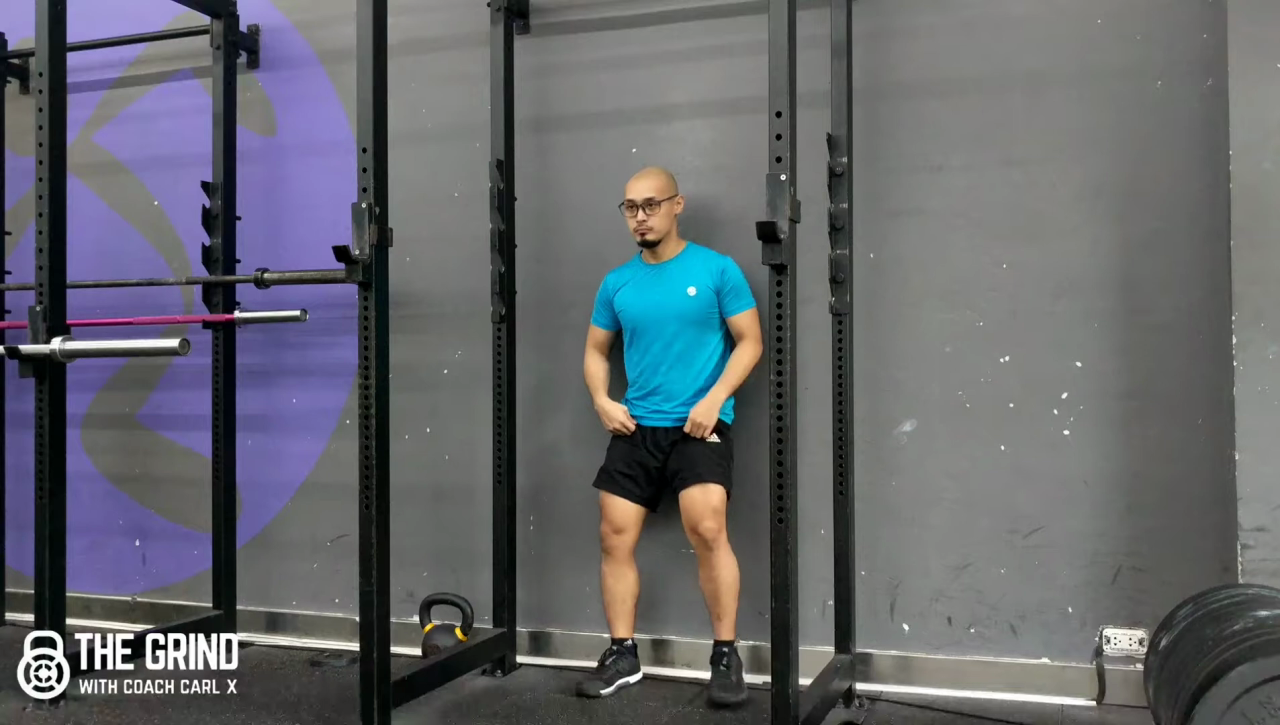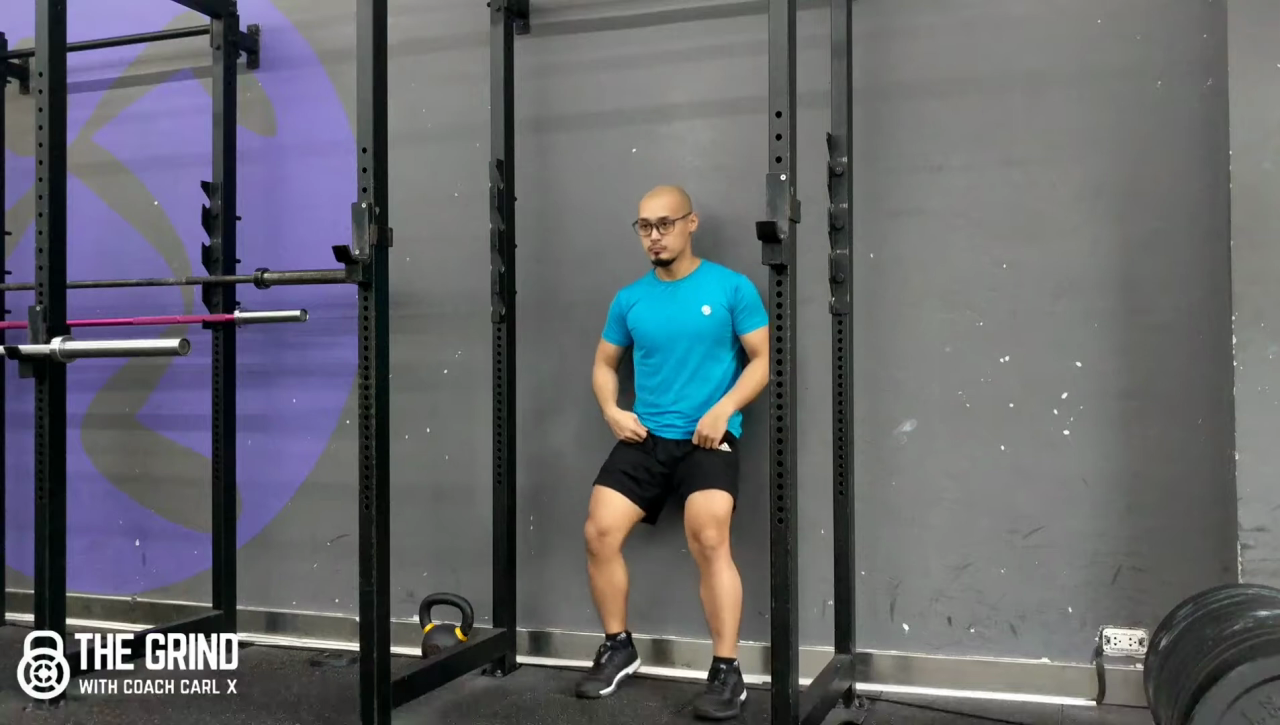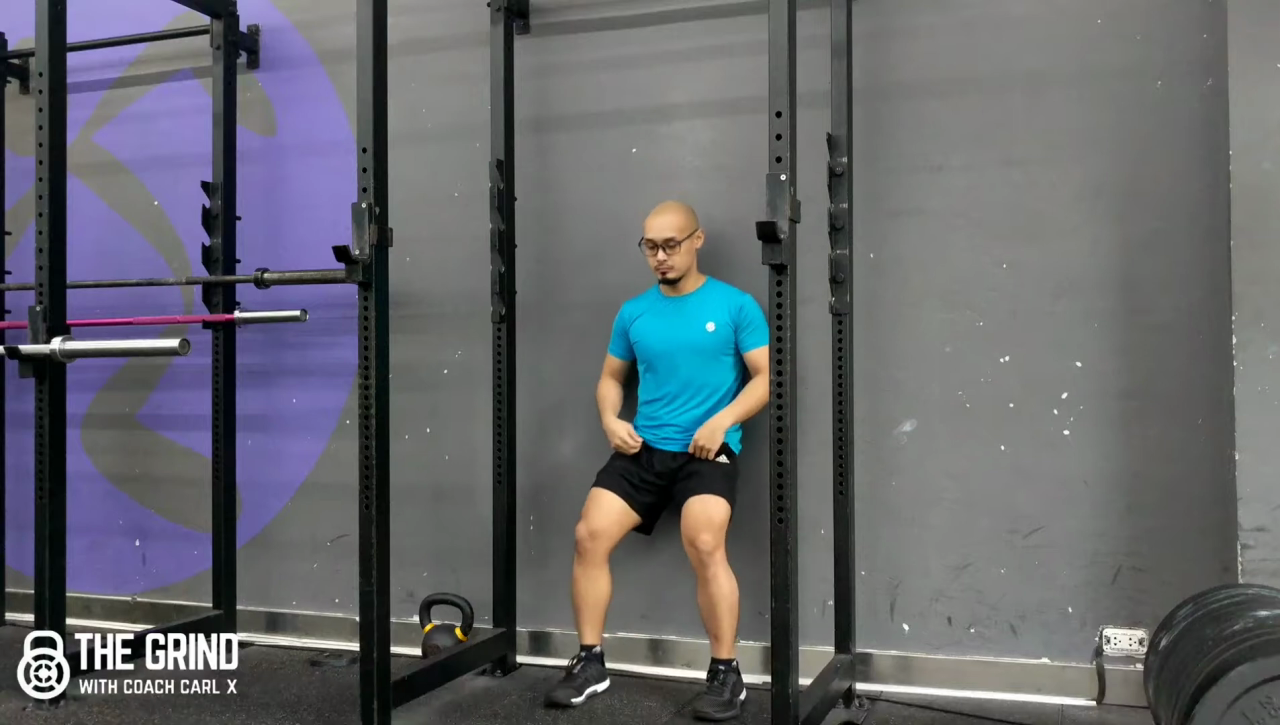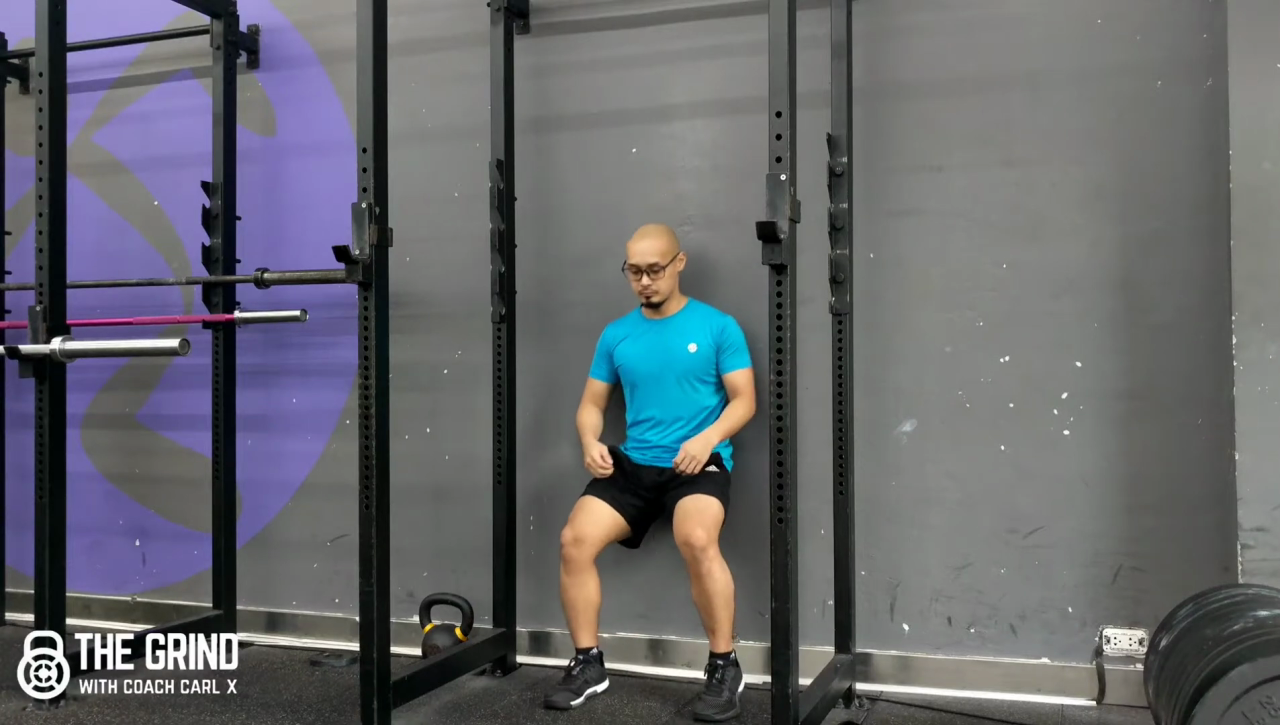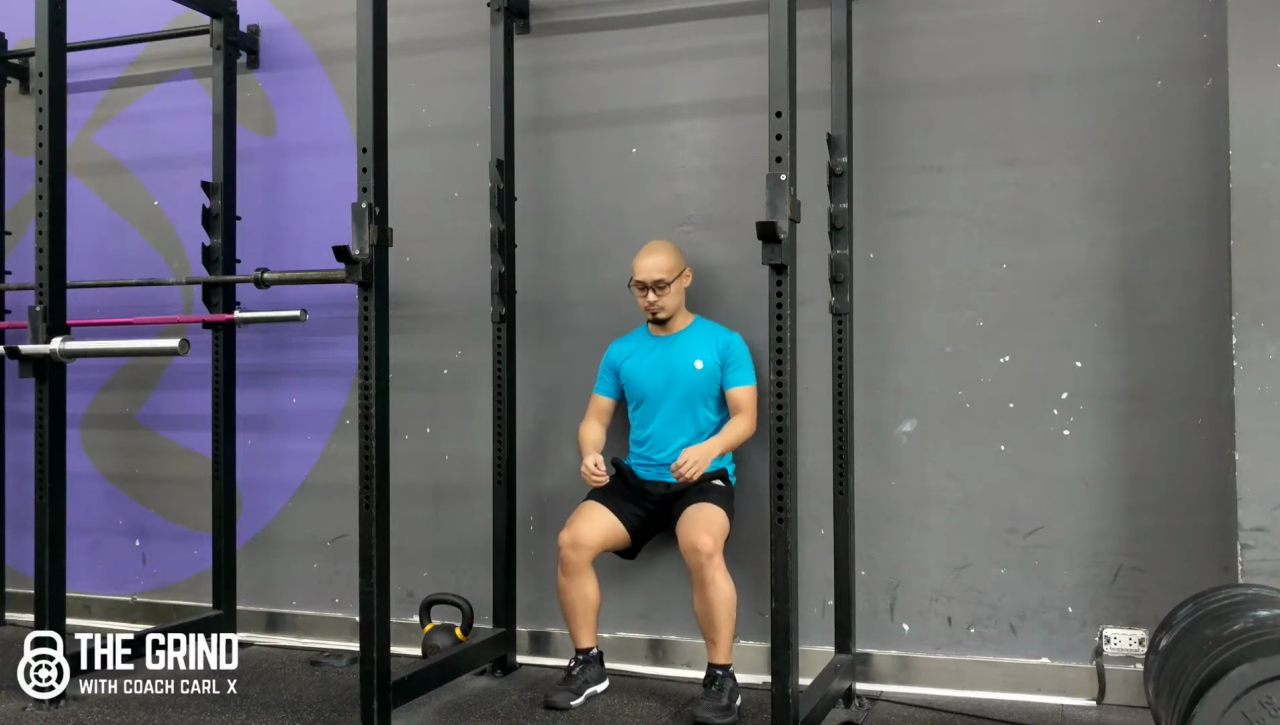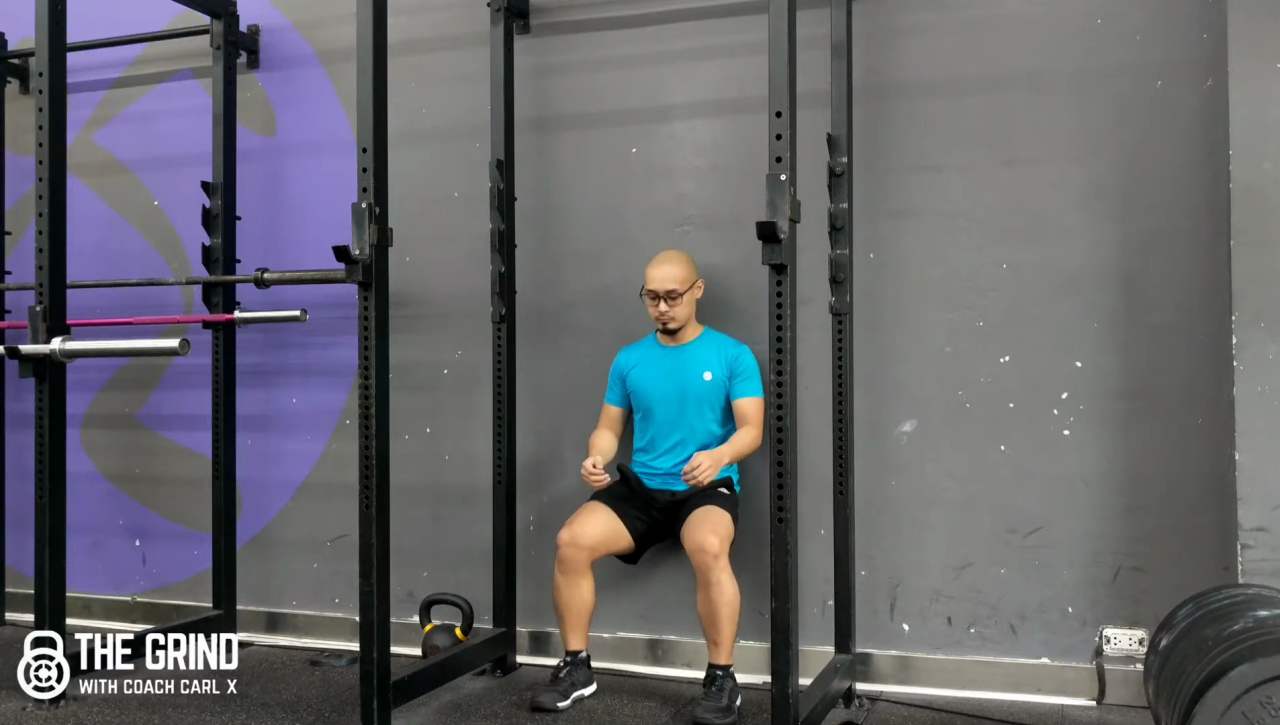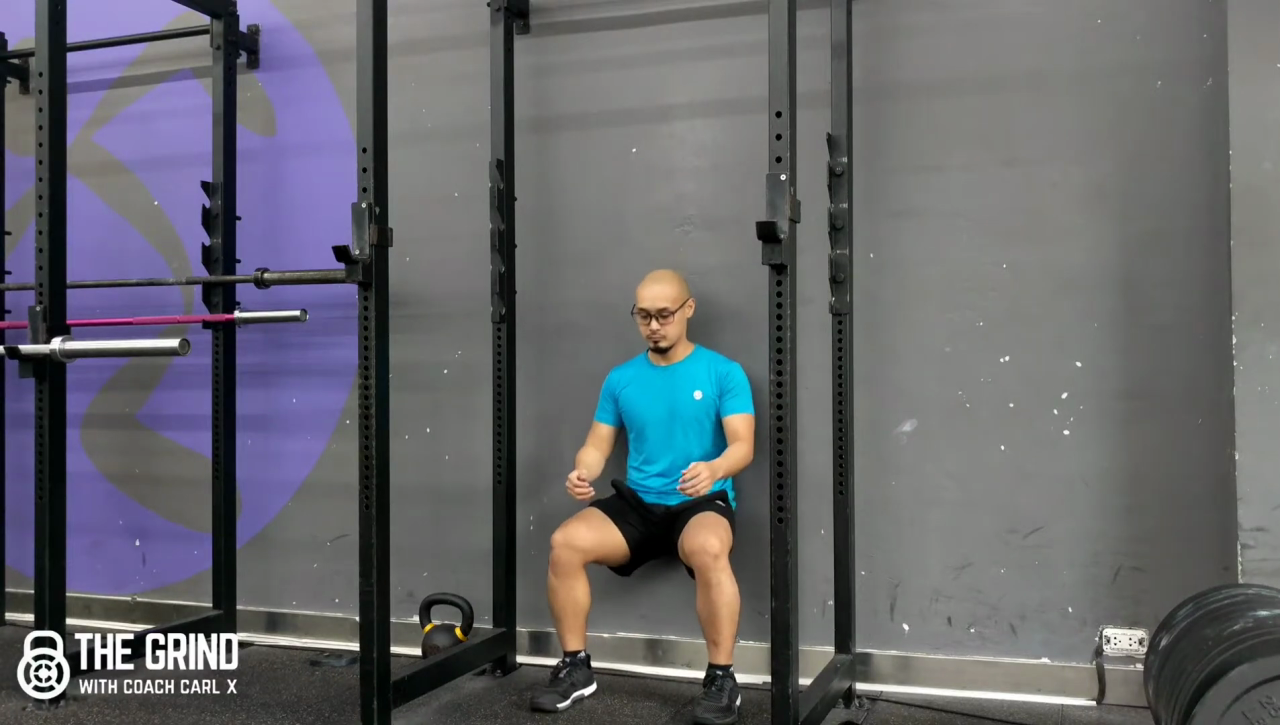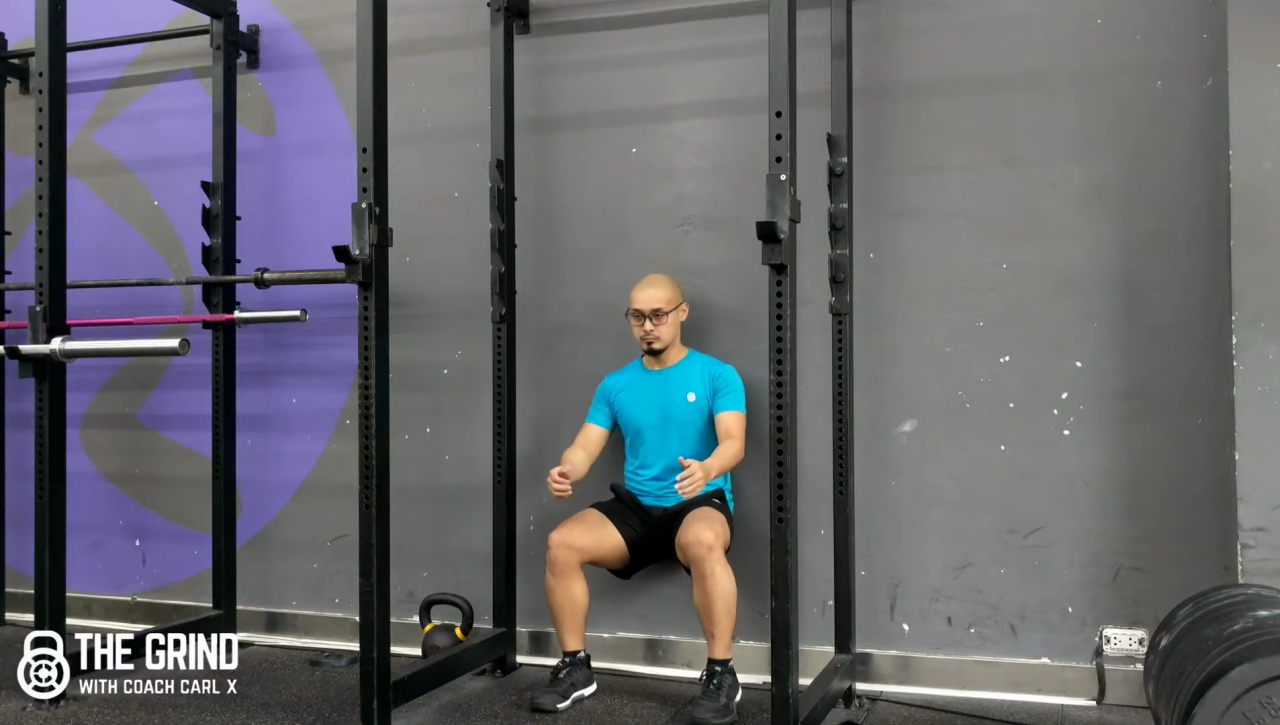
dt=0.2s
person 1, frame 1
left shoulder: (717, 270)
right shoulder: (616, 282)
left elbow: (750, 342)
right elbow: (595, 350)
left wrist: (714, 399)
right wrist: (601, 400)
left hip: (699, 425)
right hip: (636, 428)
left knee: (706, 532)
right knee: (615, 538)
left ankle: (725, 654)
right ankle: (622, 654)
person 1, frame 2
left shoulder: (732, 288)
right shoulder: (629, 298)
left elbow: (762, 359)
right elbow: (604, 363)
left wrist: (724, 409)
right wrist: (611, 410)
left hip: (707, 437)
right hip: (644, 438)
left knee: (709, 541)
right knee: (599, 533)
left ankle: (726, 671)
right ankle: (618, 647)
person 1, frame 3
left shoulder: (736, 305)
right shoulder: (633, 313)
left elbow: (765, 377)
right elbow: (610, 377)
left wrist: (722, 420)
right wrist: (611, 419)
left hip: (706, 450)
right hip: (643, 448)
left knee: (704, 546)
right knee: (590, 535)
left ankle: (726, 672)
right ankle: (590, 660)
person 1, frame 4
left shoulder: (717, 327)
right shoulder: (616, 335)
left elbow: (744, 399)
right elbow: (592, 403)
left wrist: (707, 439)
right wrist: (591, 443)
left hip: (697, 462)
right hip: (632, 464)
left knee: (697, 541)
right knee: (574, 539)
left ankle: (723, 666)
right ankle: (588, 663)
person 1, frame 5
left shoulder: (724, 343)
right shoulder: (621, 351)
left elbow: (745, 416)
right elbow: (595, 419)
left wrist: (709, 449)
right wrist: (591, 454)
left hip: (702, 478)
right hip: (636, 479)
left knee: (702, 547)
right knee: (572, 541)
left ankle: (721, 677)
right ankle: (588, 664)
person 1, frame 6
left shoulder: (732, 355)
right shoulder: (629, 360)
left elbow: (752, 428)
right elbow: (608, 428)
left wrist: (720, 455)
right wrist: (596, 459)
left hip: (705, 488)
right hip: (640, 486)
left knee: (707, 548)
right knee: (572, 540)
left ankle: (722, 678)
right ankle: (575, 666)
person 1, frame 7
left shoulder: (723, 372)
right shoulder: (621, 379)
left elbow: (743, 445)
right elbow: (597, 446)
left wrist: (714, 469)
right wrist: (583, 473)
left hip: (700, 502)
right hip: (636, 502)
left knee: (708, 550)
right knee: (565, 542)
left ankle: (721, 679)
right ankle: (575, 666)
person 1, frame 8
left shoulder: (717, 375)
right shoulder: (615, 384)
left elbow: (734, 441)
right elbow: (585, 447)
left wrist: (708, 469)
right wrist: (566, 471)
left hip: (699, 503)
right hip: (636, 506)
left knee: (703, 542)
right knee: (561, 543)
left ankle: (721, 675)
right ankle: (575, 667)
